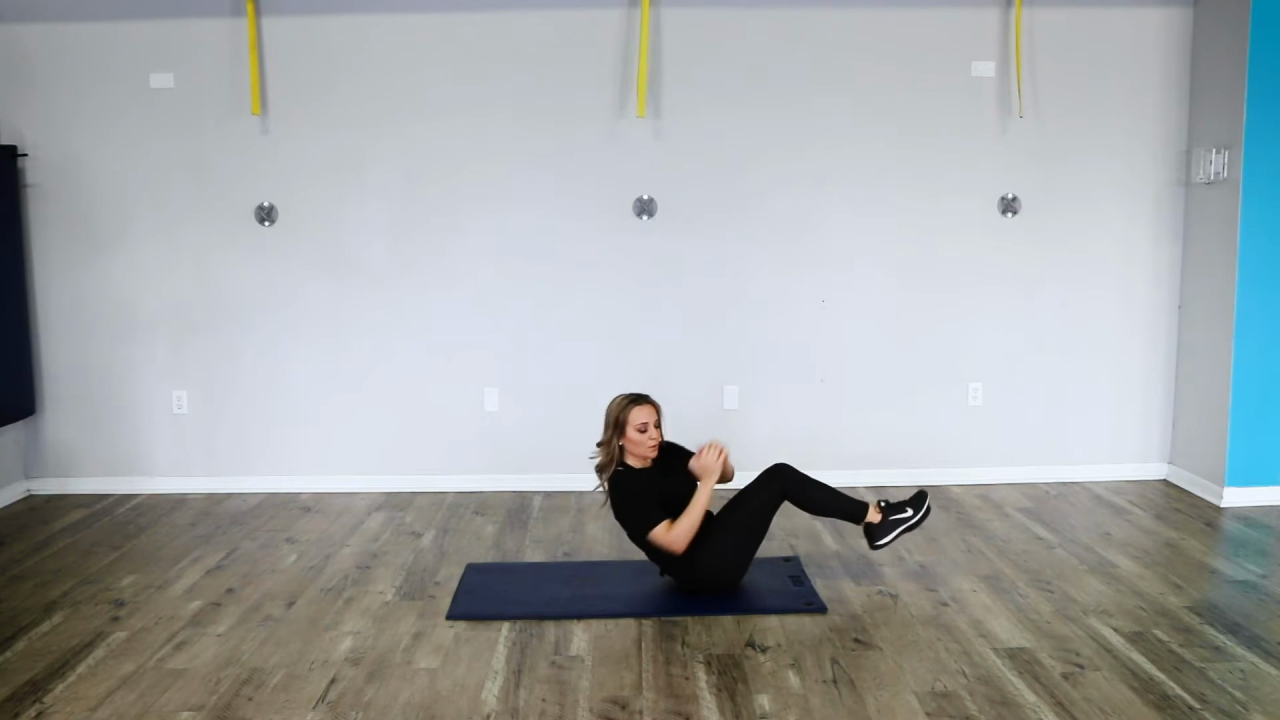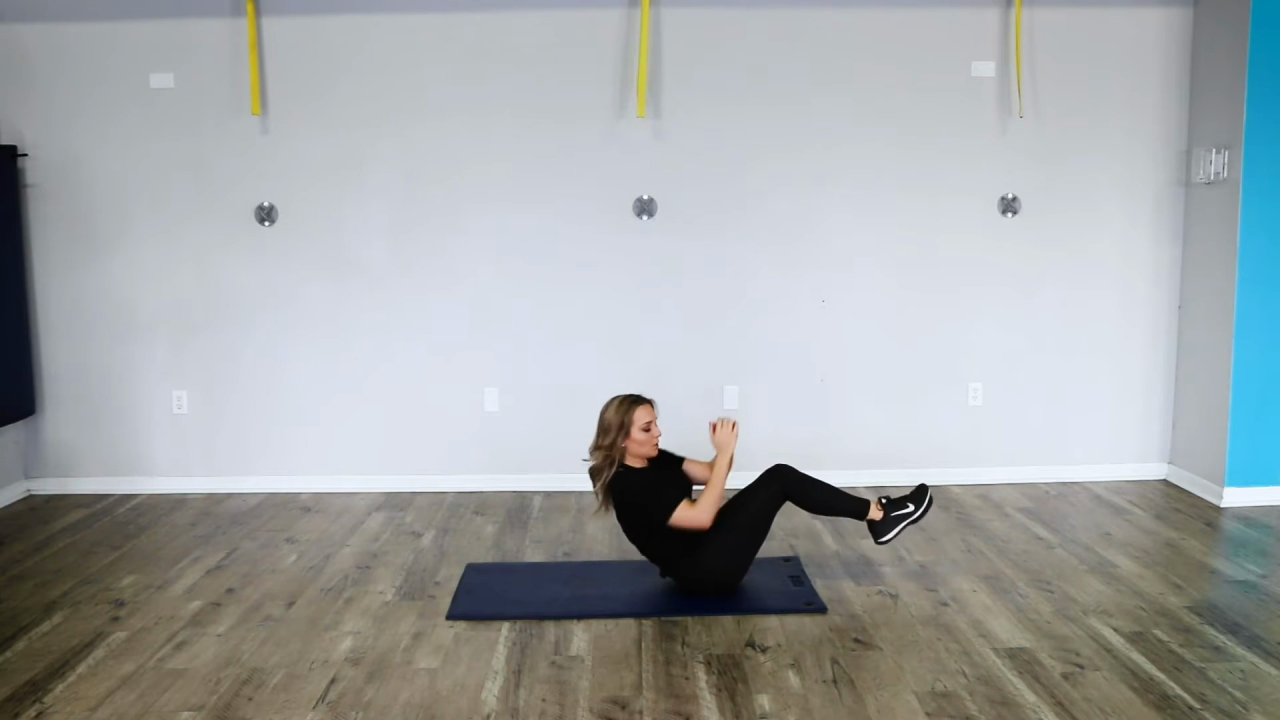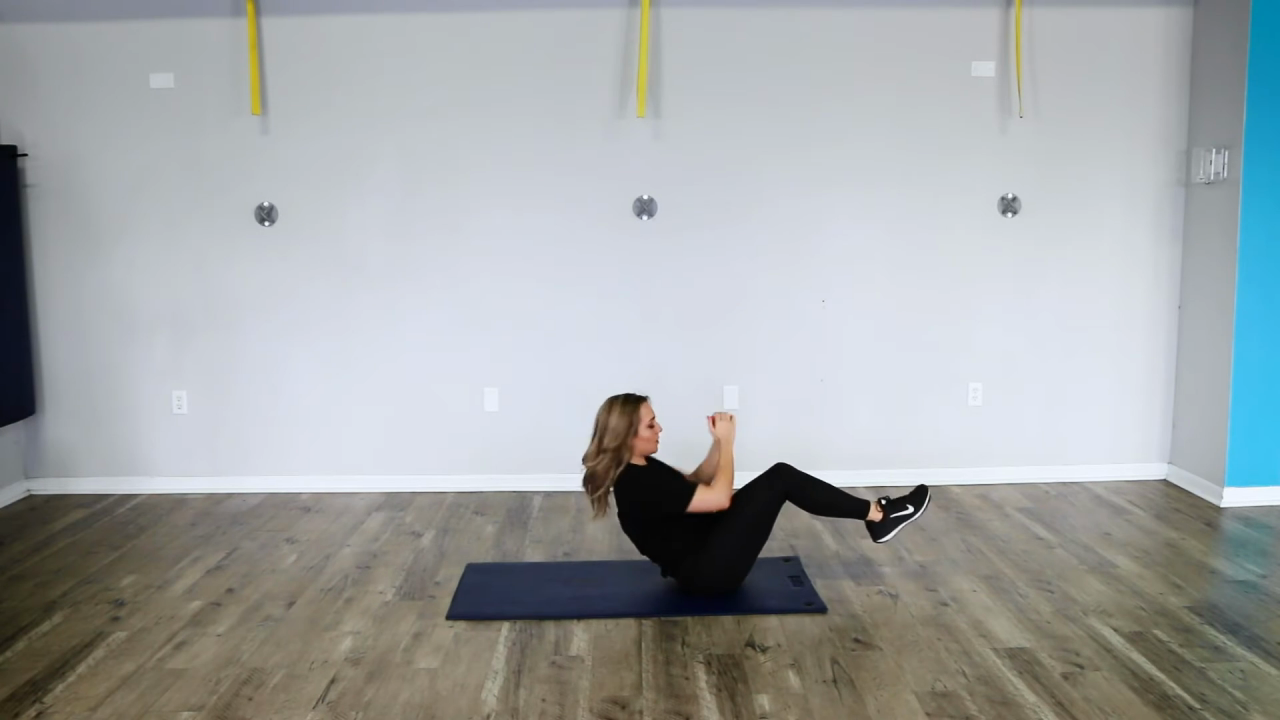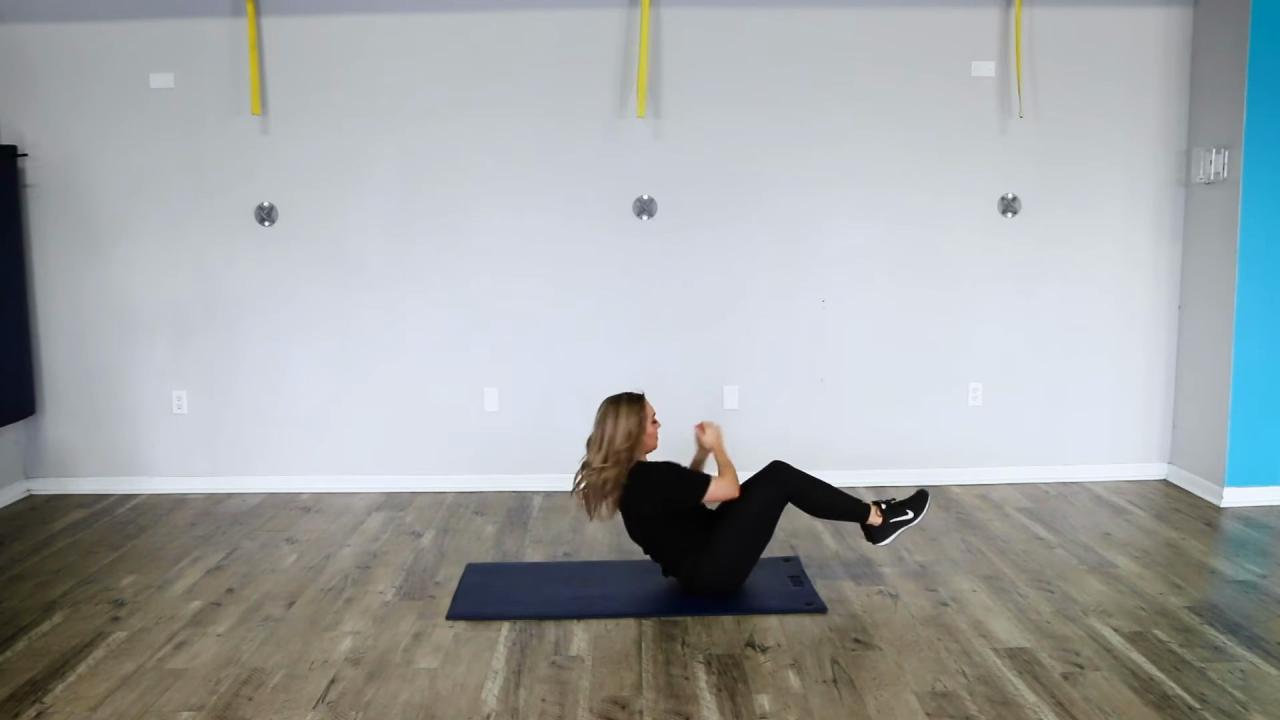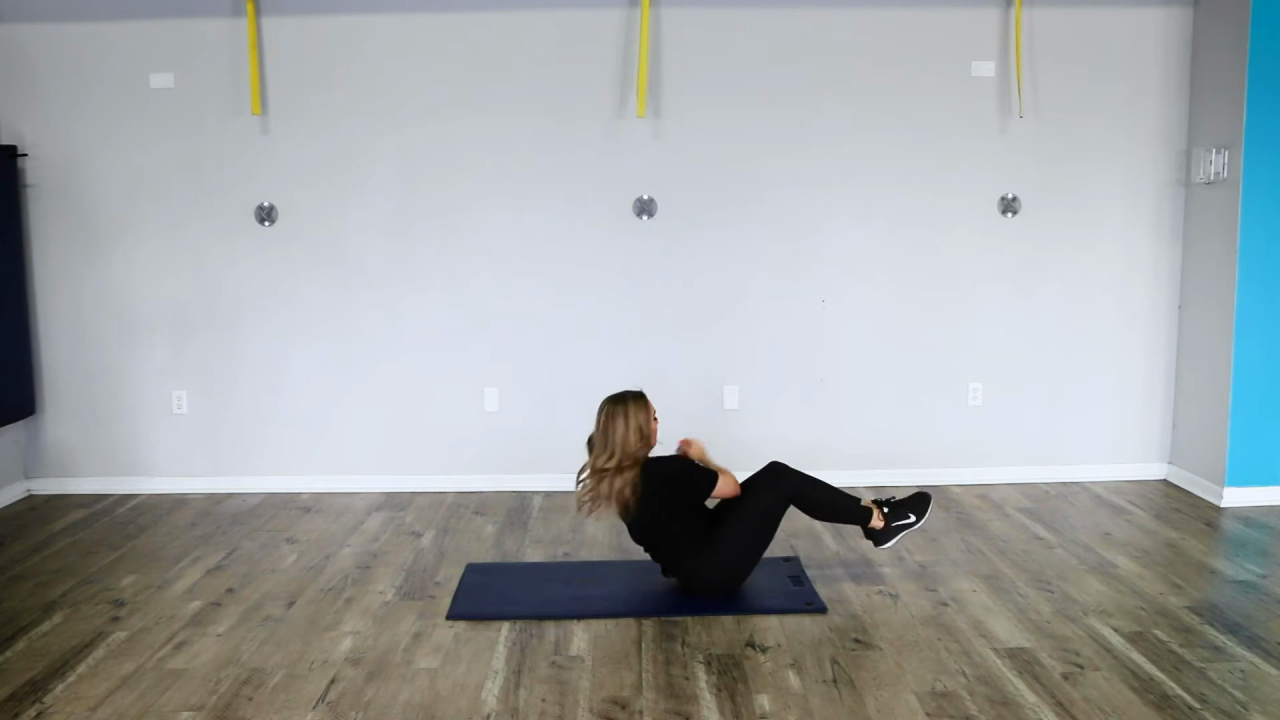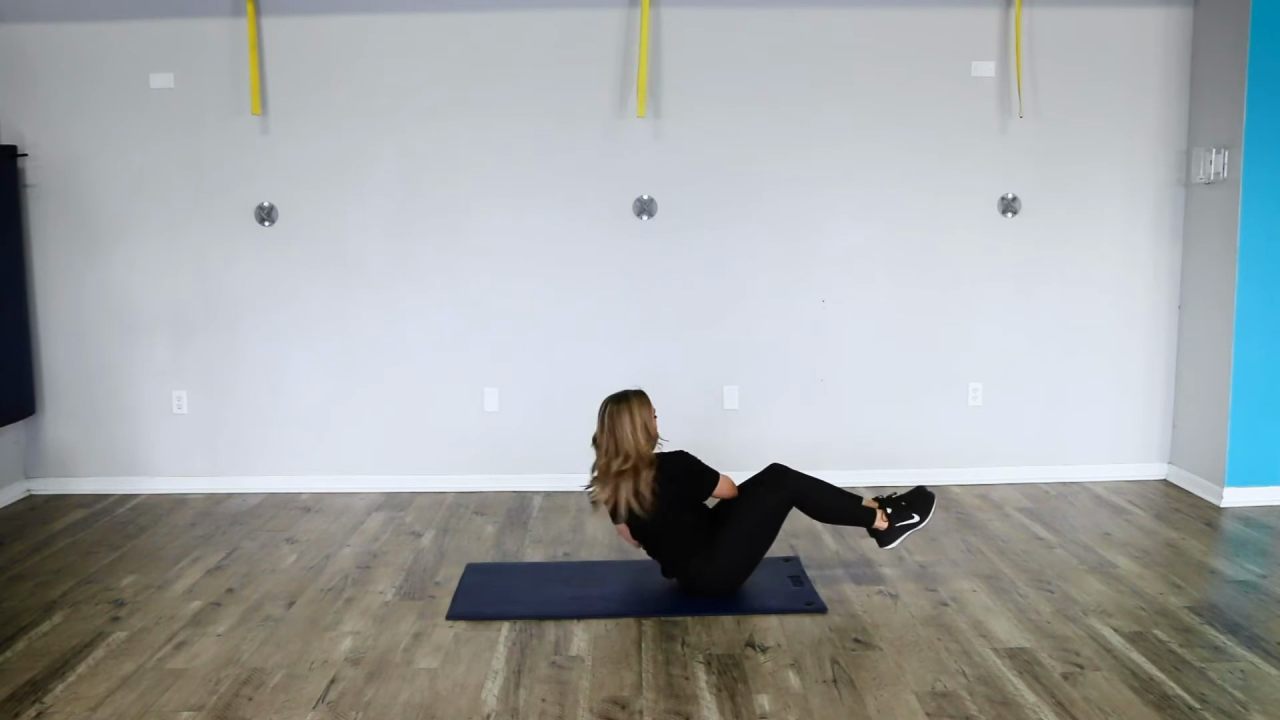
dt=0.1s
person 1, frame 1
left shoulder: (663, 453)
right shoulder: (627, 488)
left elbow: (722, 475)
right elbow: (675, 543)
left wrist: (719, 464)
right wrist: (708, 481)
left hip: (710, 547)
right hip: (702, 570)
left knee: (780, 473)
right knee: (777, 480)
left ankle: (875, 518)
right ankle: (877, 519)
person 1, frame 2
left shoulder: (654, 458)
right shoulder: (628, 488)
left elbow: (711, 475)
right elbow: (703, 517)
left wrist: (724, 450)
right wrist: (724, 453)
left hip: (707, 546)
right hip: (702, 570)
left knee: (781, 474)
right knee: (778, 481)
left ankle: (877, 515)
right ankle: (878, 516)
person 1, frame 3
left shoulder: (638, 472)
right shoulder: (645, 485)
left elbow: (693, 489)
right elbow: (720, 500)
left wrist: (718, 446)
right wrist: (726, 444)
left hip: (705, 549)
right hip: (708, 571)
left knee: (779, 473)
right knee: (780, 481)
left ankle: (872, 510)
right ankle: (877, 515)
person 1, frame 4
left shoulder: (631, 474)
right shoulder: (655, 478)
right elbow: (730, 489)
left wrist: (701, 454)
right wrist: (717, 448)
left hip: (702, 548)
right hip: (709, 570)
left knee: (777, 470)
right knee: (781, 482)
left ankle: (872, 513)
right ankle: (876, 520)
person 1, frame 5
left shoulder: (612, 481)
right shoulder: (670, 471)
right elbow: (733, 488)
right wrist: (702, 461)
left hip: (701, 546)
right hip: (709, 569)
left knee: (775, 472)
right knee: (785, 484)
left ankle: (871, 509)
right ankle: (879, 523)
person 1, frame 6
left shoulder: (613, 483)
right shoulder: (675, 467)
left elbow: (633, 538)
right elbow: (730, 490)
left hip: (697, 557)
right hip: (711, 570)
left knee: (777, 474)
right knee: (788, 488)
left ankle: (873, 507)
right ankle: (882, 522)
